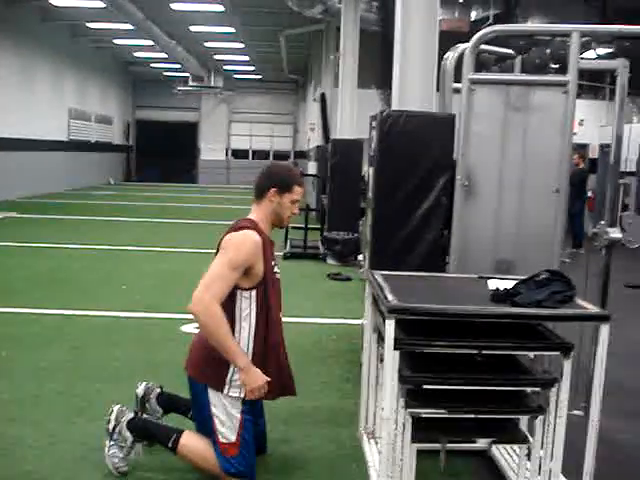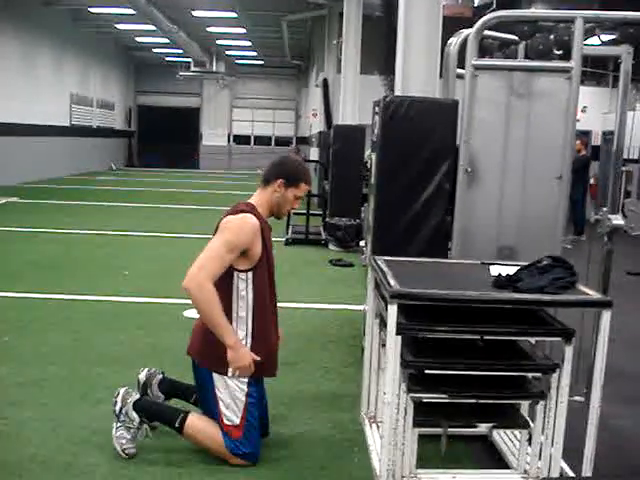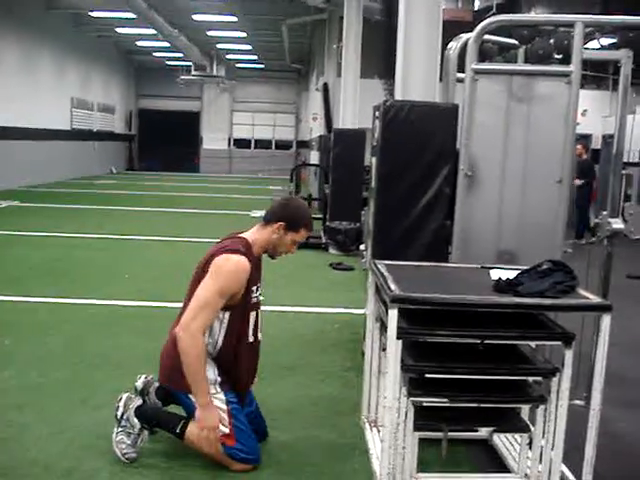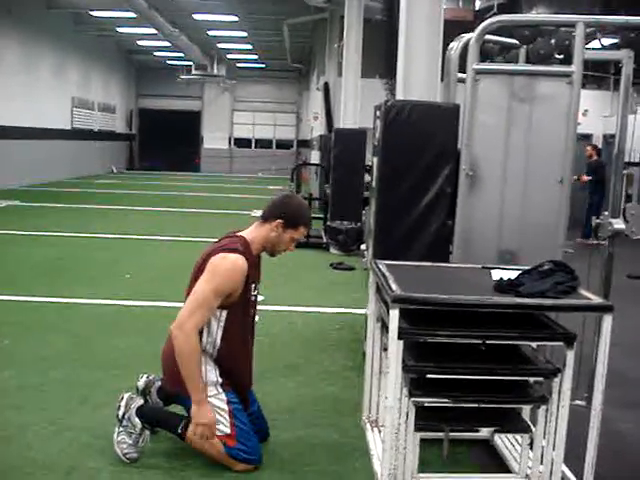
dt=0.5s
person 1, frame 1
left shoulder: (260, 239)
right shoulder: (246, 239)
right elbow: (202, 306)
right wrist: (246, 367)
left hip: (234, 367)
right hip: (223, 371)
left knee: (255, 446)
left ankle: (160, 401)
right ankle: (134, 426)
person 1, frame 2
left shoulder: (255, 221)
right shoulder: (245, 222)
right elbow: (195, 282)
left wrist: (268, 328)
right wrist: (234, 347)
left hip: (236, 347)
right hip: (222, 351)
left knee: (258, 428)
right knee: (244, 452)
left ankle: (162, 386)
right ankle: (141, 407)
person 1, frame 3
left shoulder: (248, 252)
right shoulder: (235, 262)
right elbow: (188, 330)
left wrist: (245, 372)
right wrist: (205, 406)
left hip: (220, 362)
right hip: (195, 366)
left knee: (257, 432)
right knee: (244, 457)
left ankle: (160, 393)
right ankle: (142, 413)
person 1, frame 4
left shoulder: (246, 251)
right shoulder: (233, 262)
right elbow: (182, 329)
left wrist: (242, 364)
right wrist: (200, 401)
left hip: (220, 363)
right hip: (200, 368)
left knee: (259, 432)
right knee: (246, 458)
left ankle: (161, 392)
right ankle: (143, 413)
